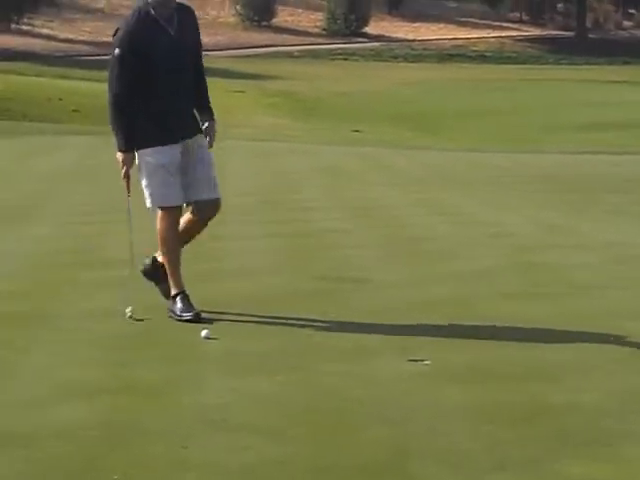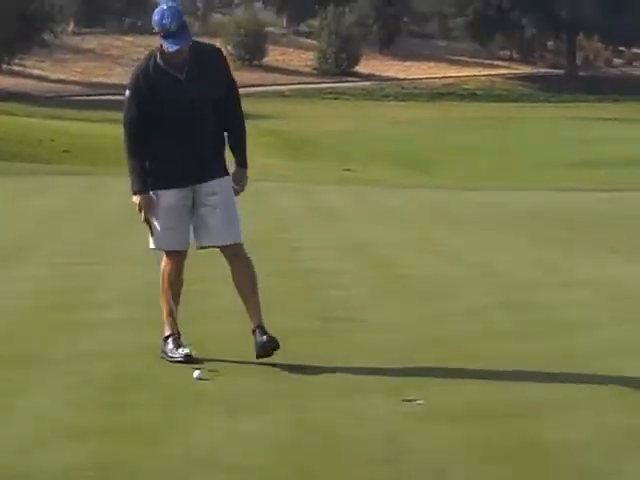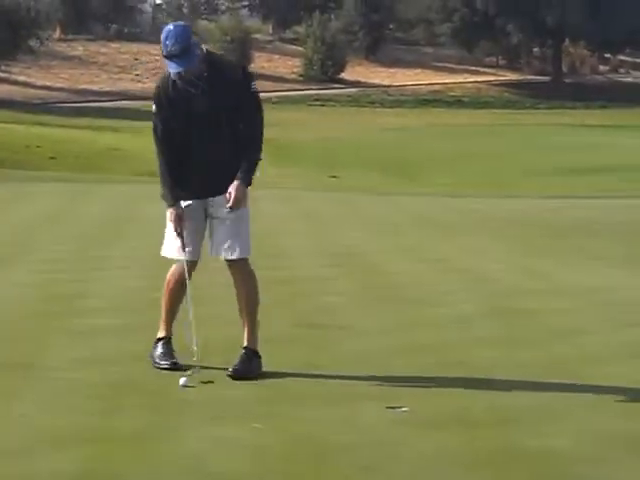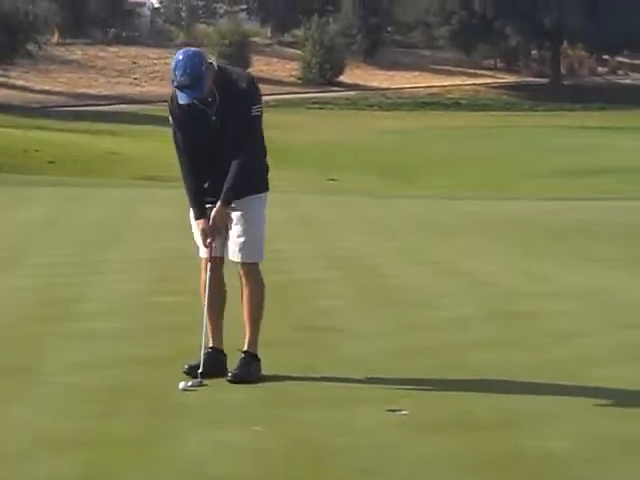
dt=0.3s
person 1, frame 1
right shoulder: (132, 31)
right elbow: (119, 93)
left wrist: (206, 116)
right wrist: (124, 146)
left hip: (188, 130)
right hip: (152, 137)
left knee: (208, 206)
right knee: (169, 209)
left ankle: (159, 262)
right ankle: (176, 293)
person 1, frame 2
left shoulder: (213, 59)
right shoulder: (144, 76)
left elbow: (232, 112)
right elbow: (134, 135)
left wrist: (240, 163)
right wrist: (139, 188)
left hip: (214, 174)
right hip: (166, 181)
left knee: (233, 249)
right knee: (174, 255)
left ankle: (259, 328)
right ankle: (170, 335)
person 1, frame 3
left shoulder: (233, 74)
right shoulder: (166, 89)
left elbow: (253, 129)
right elbow: (165, 148)
left wrist: (243, 179)
right wrist: (172, 200)
left hip: (228, 186)
right hip: (188, 189)
left knee: (238, 263)
right knee: (183, 264)
left ankle: (251, 349)
right ankle: (163, 339)
person 1, frame 4
left shoulder: (243, 88)
right shoulder: (179, 102)
left elbow: (246, 152)
right elbow: (187, 160)
left wrist: (224, 204)
right wrist: (199, 211)
left hip: (246, 189)
right hip: (206, 191)
left knee: (247, 266)
right knee: (210, 264)
left ankle: (250, 354)
right ankle: (215, 351)
